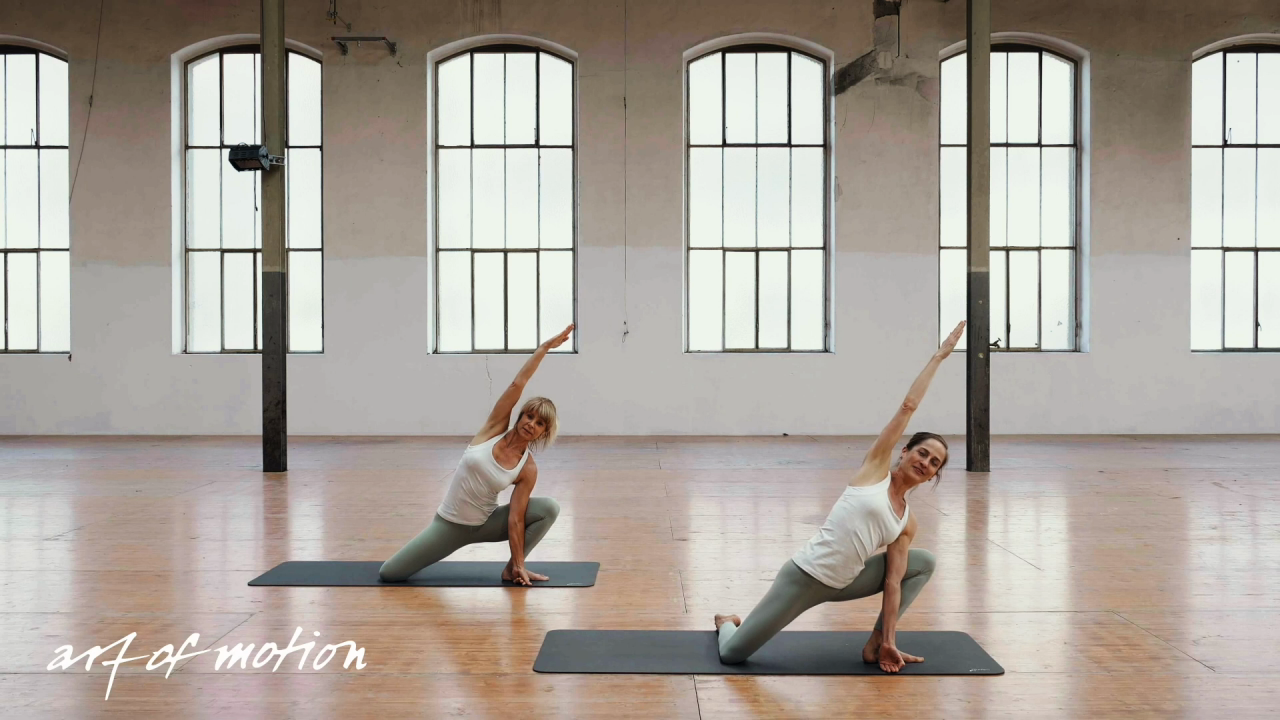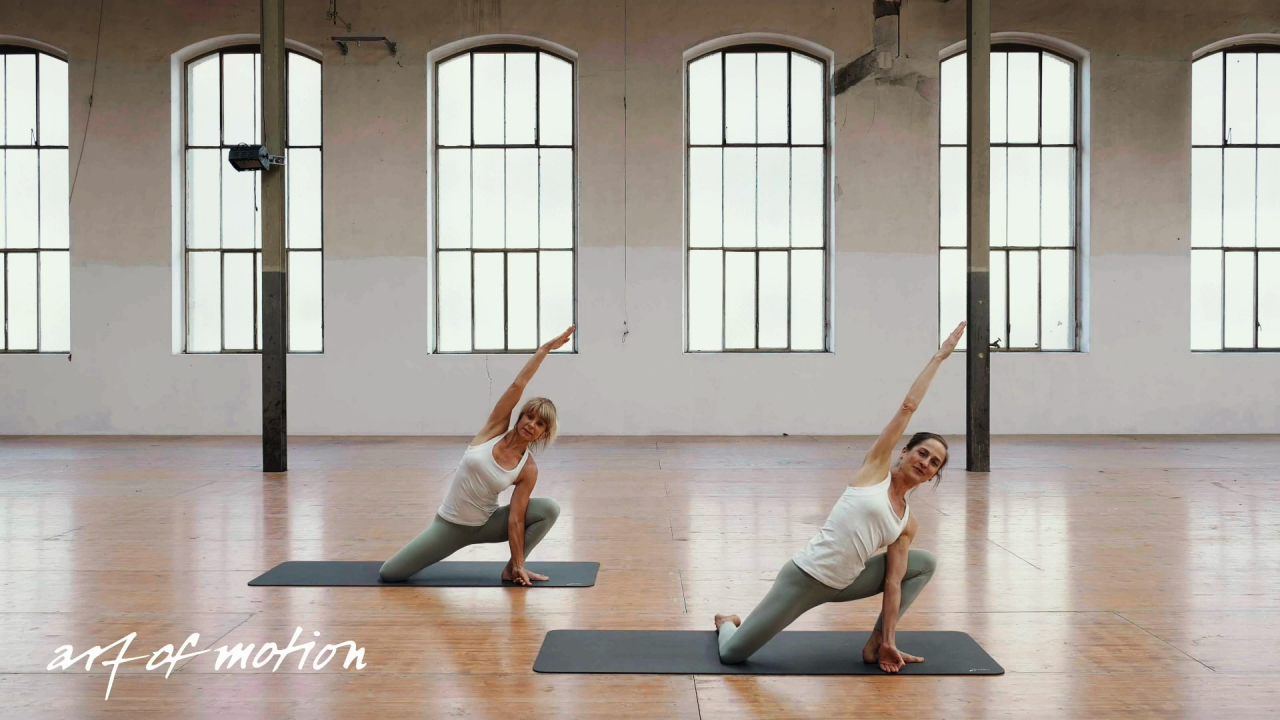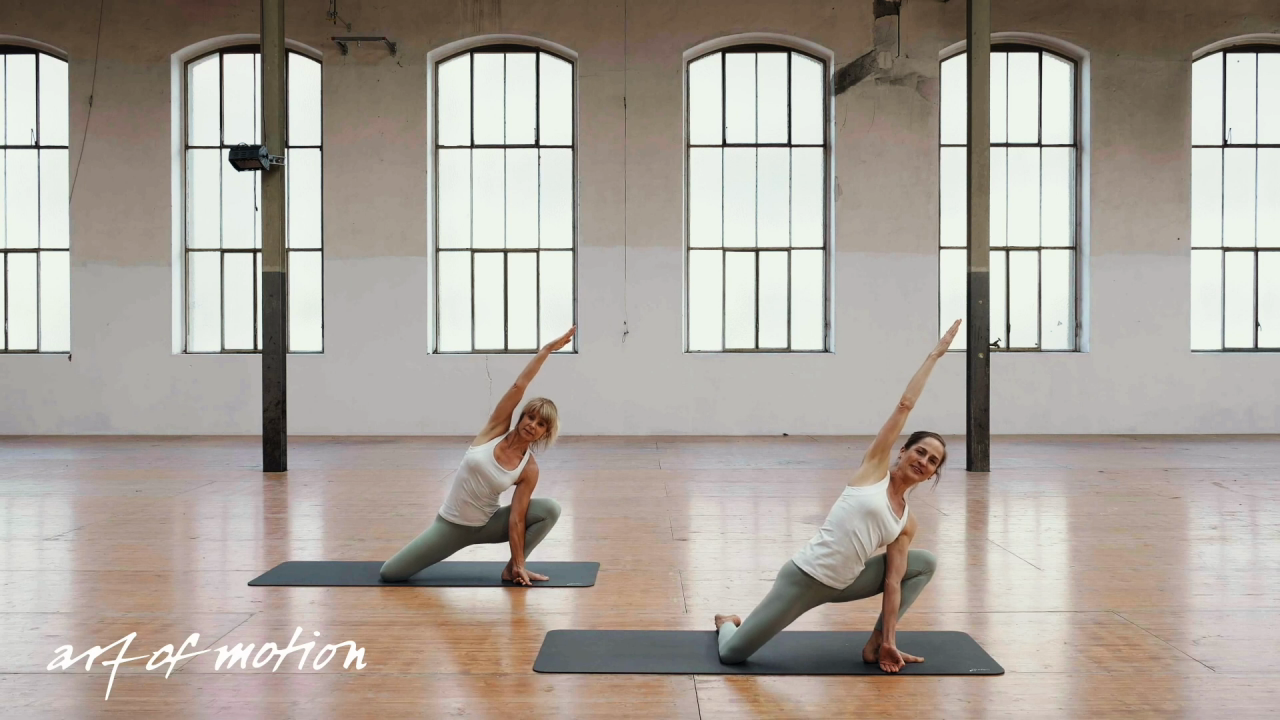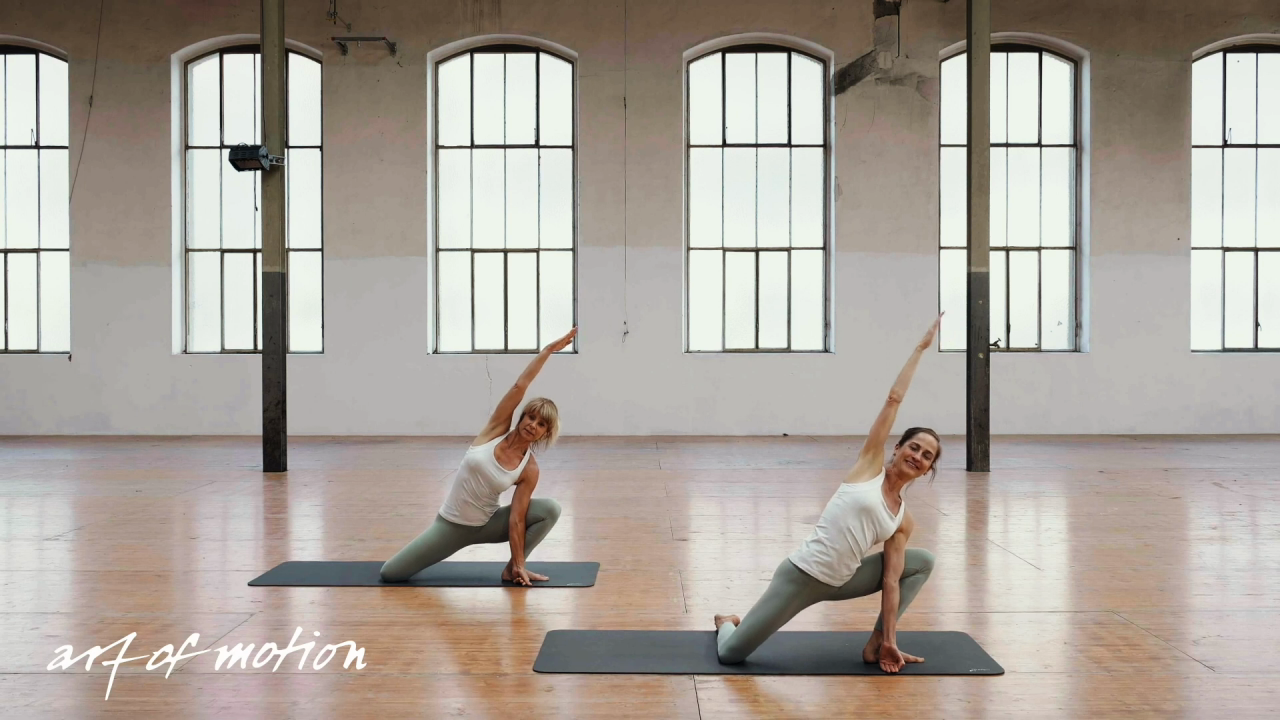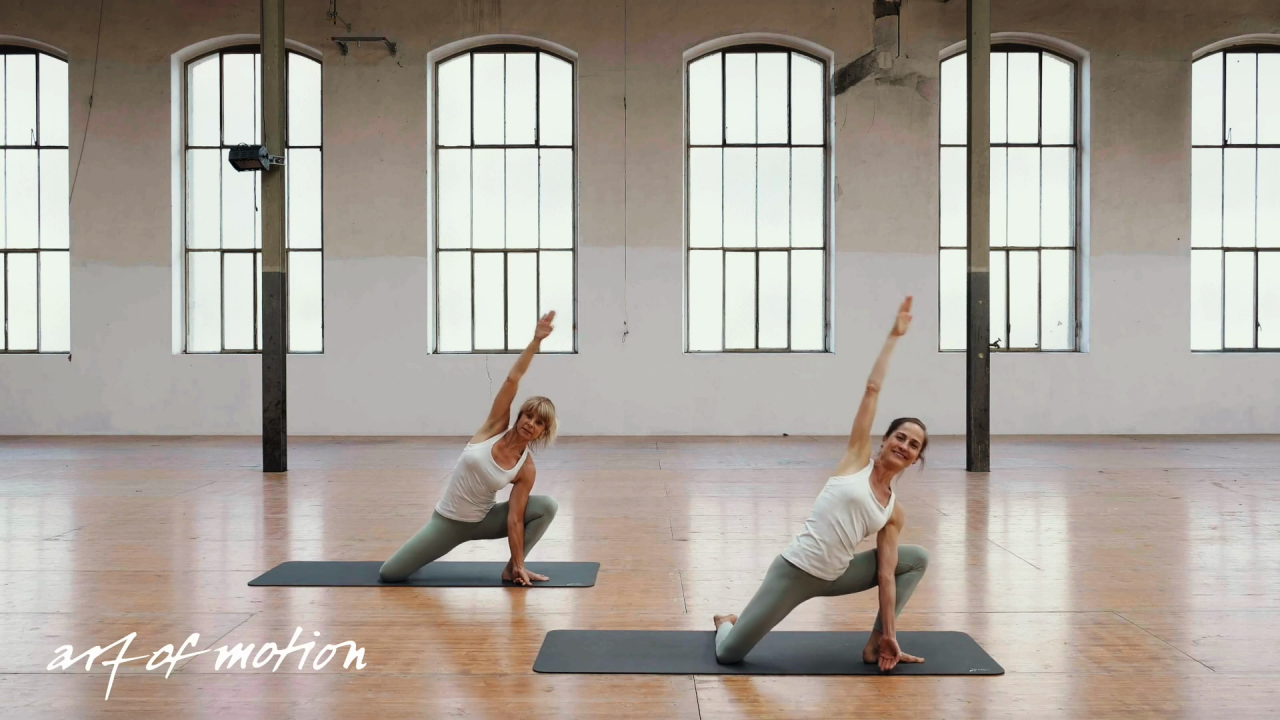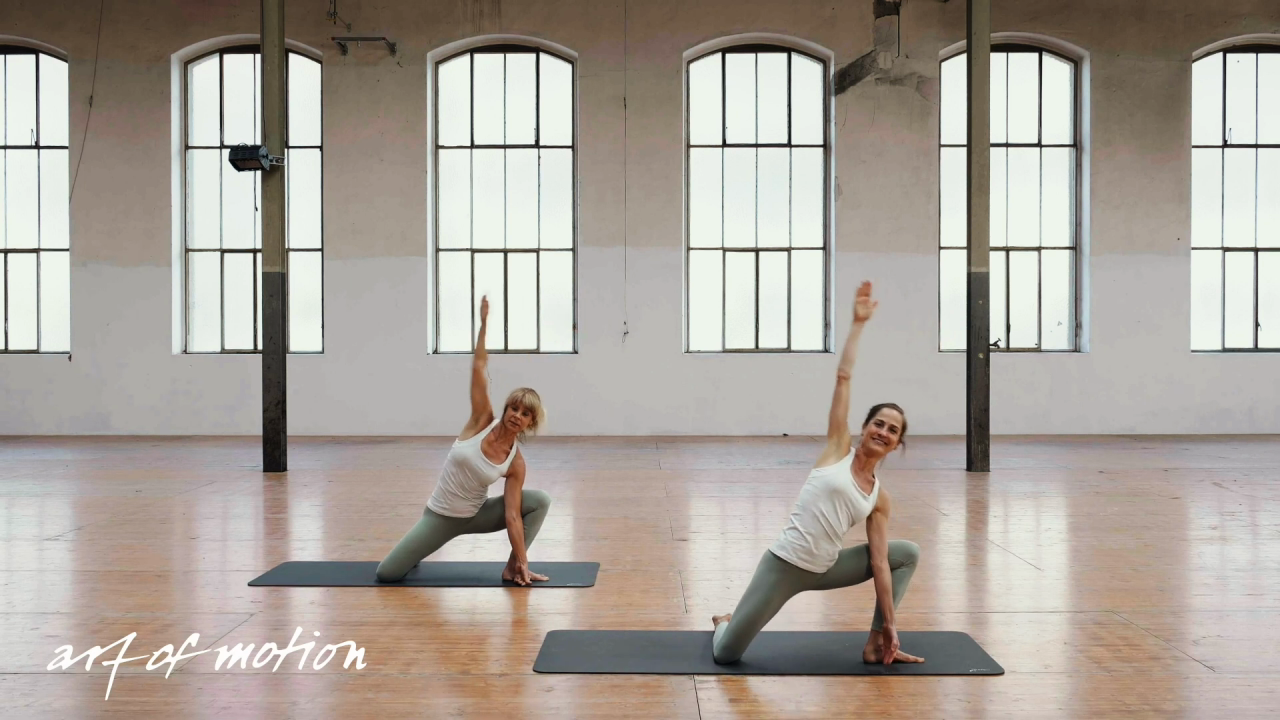
dt=0.2s
person 1, frame 1
left shoulder: (907, 523)
right shoulder: (876, 469)
left elbow: (893, 581)
right elbow: (908, 406)
left wrist: (889, 639)
right wrist: (939, 356)
left hip: (840, 585)
right hip: (804, 575)
left knee: (924, 562)
right knee: (732, 655)
left ankle: (875, 644)
right ankle: (727, 623)
person 1, frame 2
left shoulder: (908, 523)
right shoulder: (876, 469)
left elbow: (893, 581)
right elbow: (908, 406)
left wrist: (889, 639)
right wrist: (940, 357)
left hip: (841, 586)
right hip: (804, 577)
left knee: (925, 563)
right knee: (733, 655)
left ankle: (876, 644)
right ankle: (728, 623)
person 1, frame 3
left shoulder: (907, 524)
right shoulder: (875, 469)
left elbow: (893, 582)
right elbow: (904, 405)
left wrist: (890, 639)
right wrist: (934, 354)
left hip: (841, 586)
right hip: (804, 577)
left knee: (925, 563)
right knee: (732, 655)
left ankle: (876, 645)
right ankle: (728, 623)
person 1, frame 4
left shoulder: (904, 520)
right shoulder: (869, 466)
left elbow: (891, 580)
right elbow: (893, 399)
left wrist: (889, 638)
right wrist: (921, 348)
left hip: (838, 584)
right hip: (801, 575)
left knee: (922, 562)
right knee: (731, 655)
left ankle: (875, 644)
right ankle: (727, 623)
person 1, frame 5
left shoulder: (895, 512)
right shoulder: (858, 459)
left elbow: (886, 573)
right elbow: (872, 389)
left wrist: (889, 632)
right wrist: (894, 336)
left hip: (832, 578)
right hip: (794, 571)
left knee: (917, 559)
right knee: (729, 655)
left ankle: (876, 644)
right ankle: (726, 623)
person 1, frame 6
left shoulder: (880, 499)
right shoulder: (838, 450)
left elbow: (879, 563)
right elbow: (843, 377)
left wrist: (889, 622)
right wrist: (858, 323)
left hip: (823, 571)
right hip: (783, 565)
left knee: (907, 554)
right knee: (726, 655)
left ankle: (875, 644)
right ankle: (724, 622)
person 2, frame 1
left shoulder: (528, 469)
right shoulder: (495, 429)
left elbow: (516, 518)
right elbow: (516, 385)
left wrist: (520, 562)
right wrist: (544, 348)
left hip: (485, 524)
right hip: (450, 524)
left knee: (549, 508)
right knee: (389, 574)
left ankle: (512, 568)
right ankle: (422, 553)
person 2, frame 2
left shoulder: (528, 469)
right shoulder: (495, 430)
left elbow: (516, 519)
right elbow: (517, 386)
left wrist: (519, 562)
right wrist: (544, 349)
left hip: (486, 525)
right hip: (450, 524)
left knee: (550, 509)
right knee: (388, 574)
left ankle: (512, 569)
right ankle: (423, 552)
person 2, frame 3
left shoulder: (529, 470)
right shoulder: (496, 431)
left elbow: (517, 519)
right elbow: (518, 386)
left wrist: (519, 563)
right wrist: (546, 350)
left hip: (487, 525)
right hip: (451, 525)
left knee: (551, 509)
right knee: (389, 574)
left ankle: (511, 569)
right ankle: (423, 553)
person 2, frame 4
left shoulder: (529, 470)
right shoulder: (497, 430)
left elbow: (517, 519)
right elbow: (519, 386)
left wrist: (519, 563)
right wrist: (547, 350)
left hip: (486, 525)
right hip: (451, 525)
left knee: (550, 509)
right knee: (389, 574)
left ankle: (511, 569)
right ankle: (424, 553)
person 2, frame 5
left shoulder: (526, 469)
right shoulder: (495, 428)
left elbow: (514, 519)
right elbow: (512, 380)
left wrist: (519, 563)
right wrist: (536, 340)
left hip: (483, 521)
right hip: (448, 522)
left knee: (547, 506)
right knee: (388, 575)
left ankle: (512, 569)
right ankle: (419, 554)
person 2, frame 6
left shoulder: (516, 463)
right shoulder: (482, 422)
left elbow: (512, 515)
right elbow: (479, 370)
left wrist: (521, 560)
right wrist: (483, 325)
left hip: (476, 516)
right hip: (440, 517)
left knee: (540, 500)
right knee: (385, 575)
left ankle: (512, 567)
right ankle: (413, 553)
